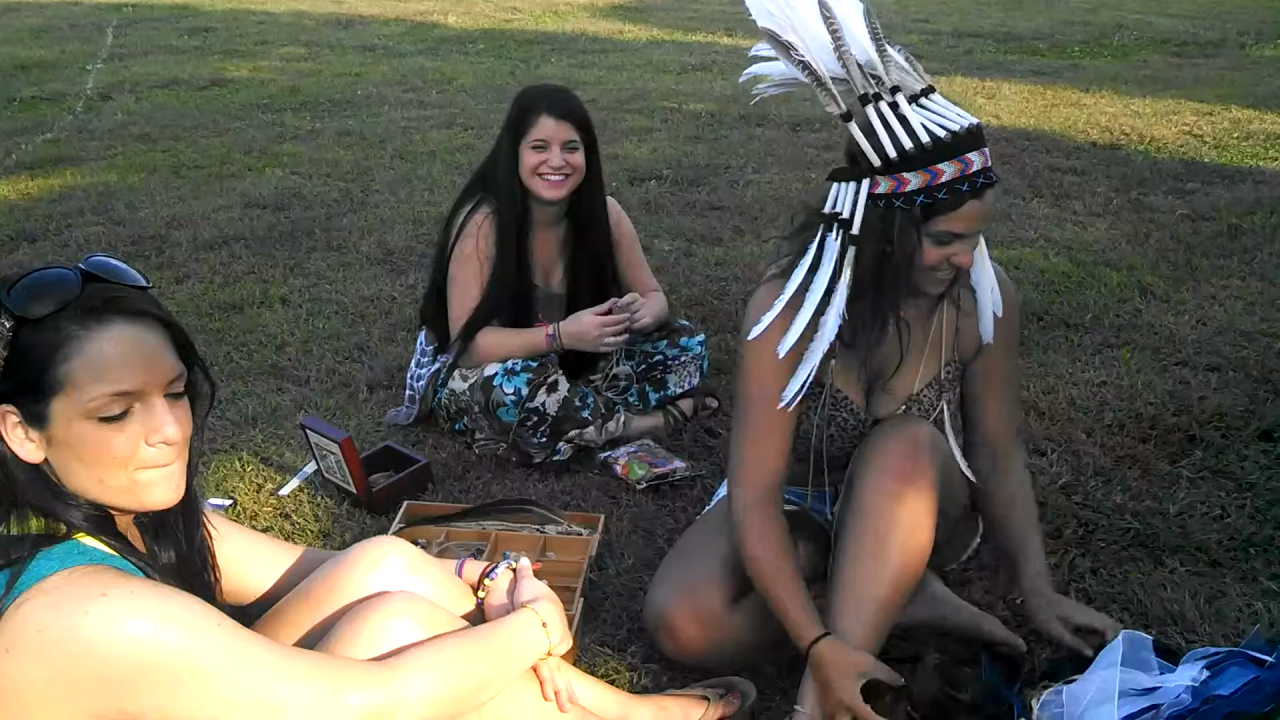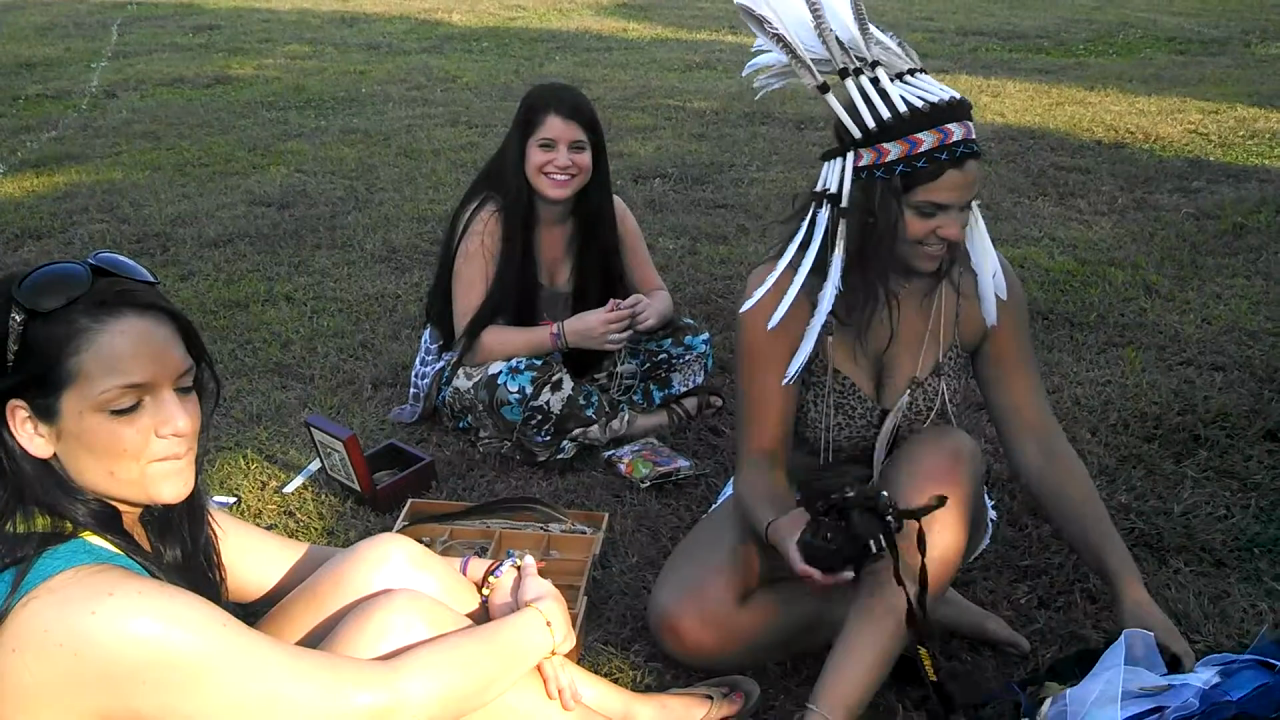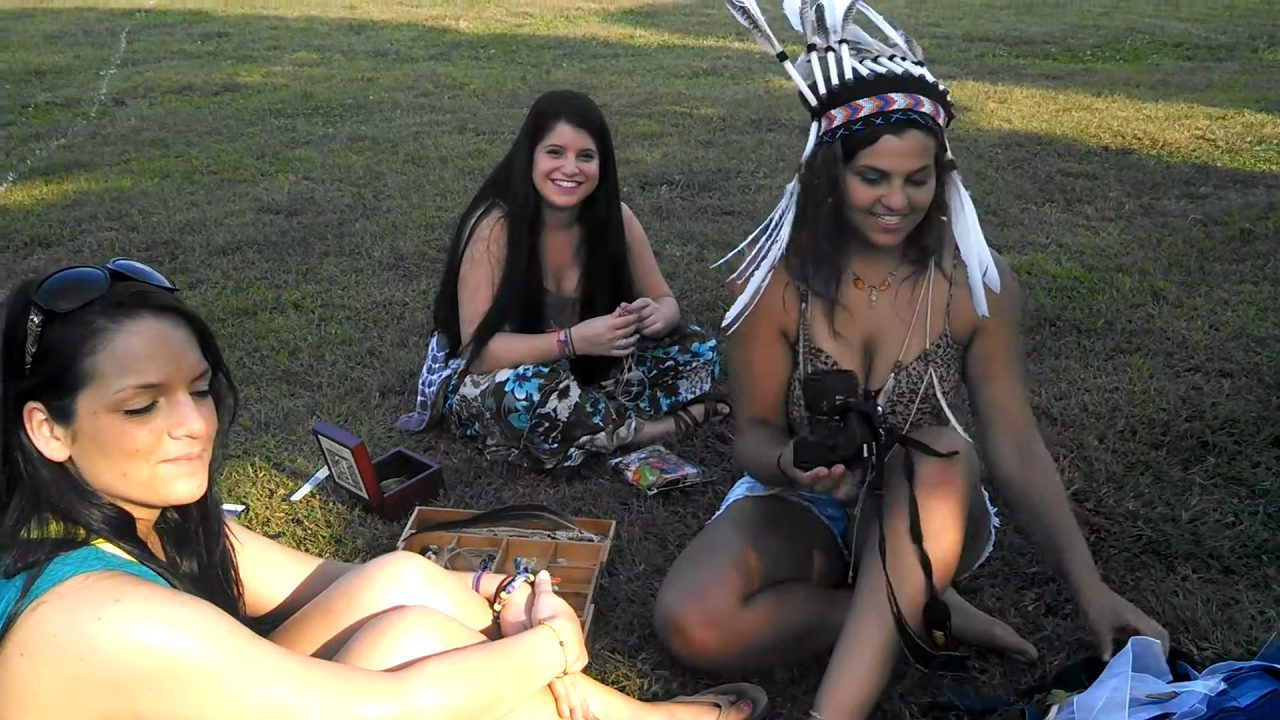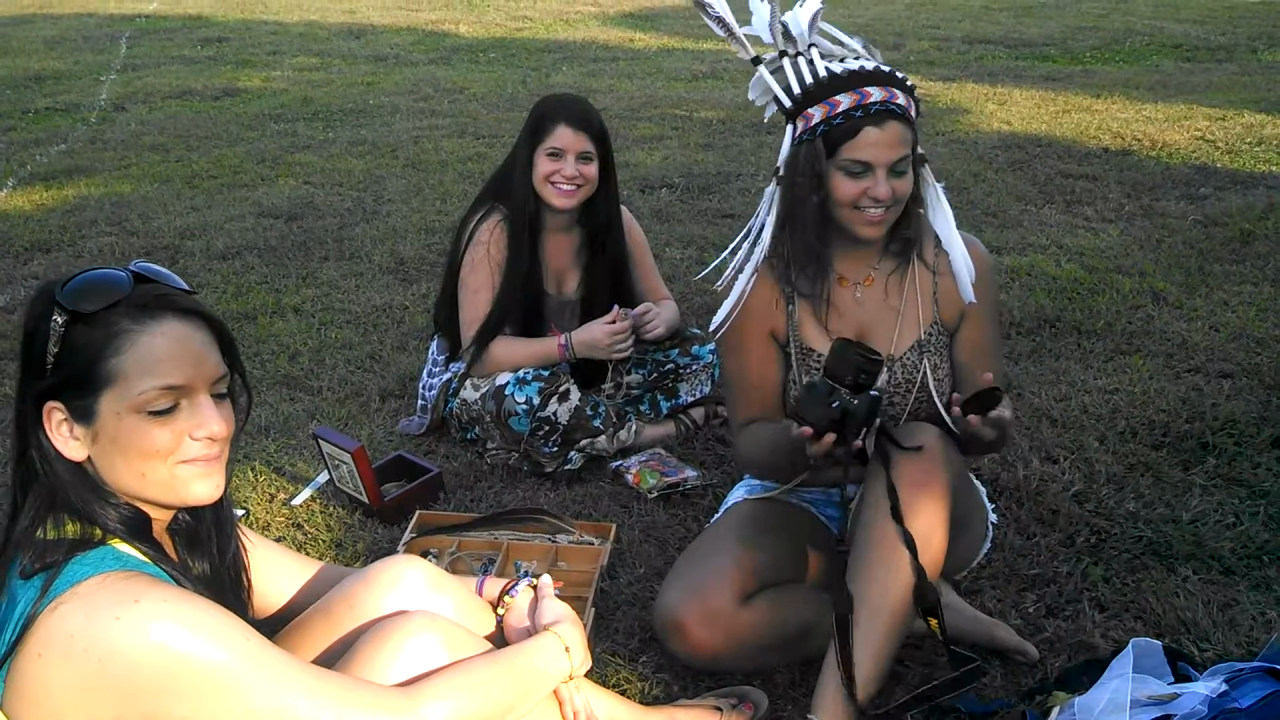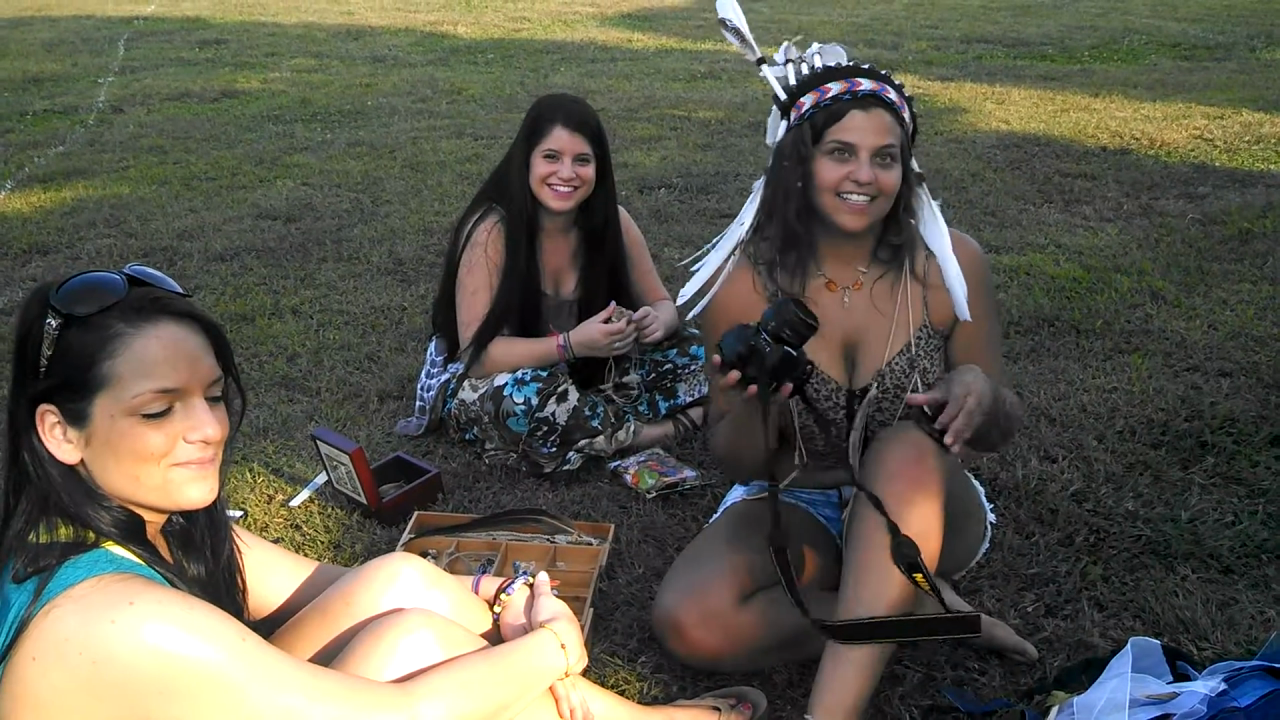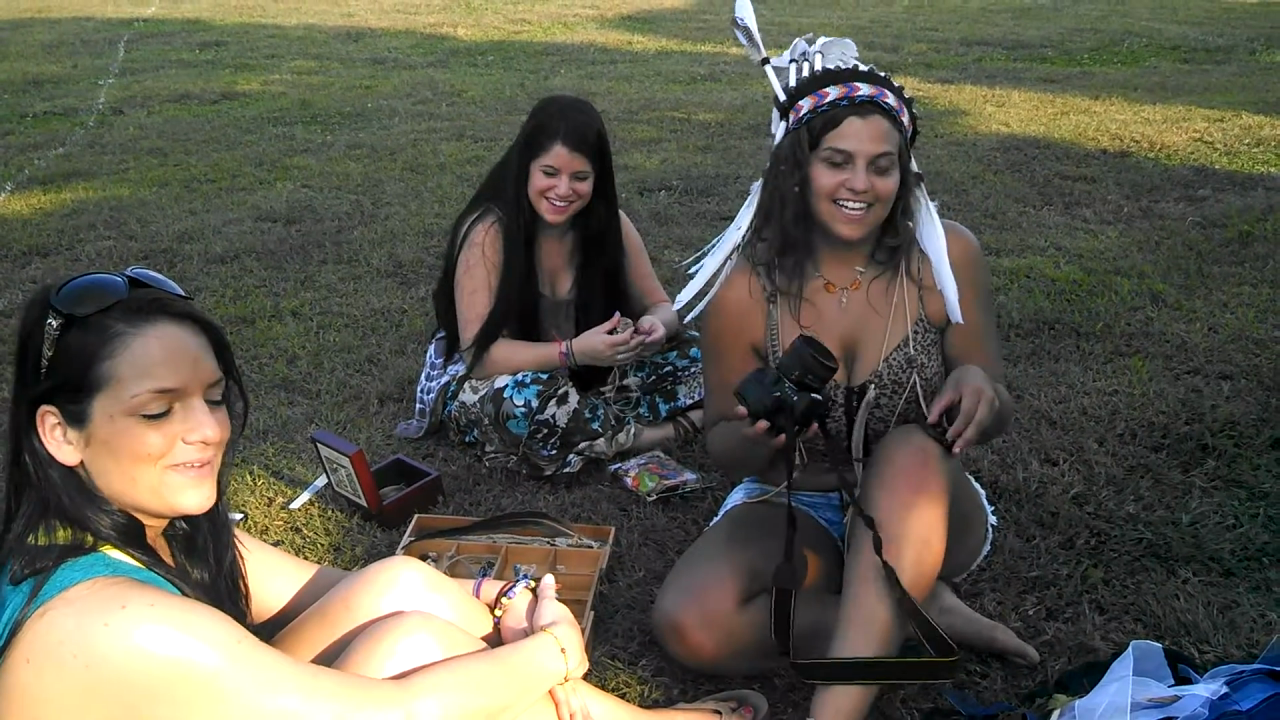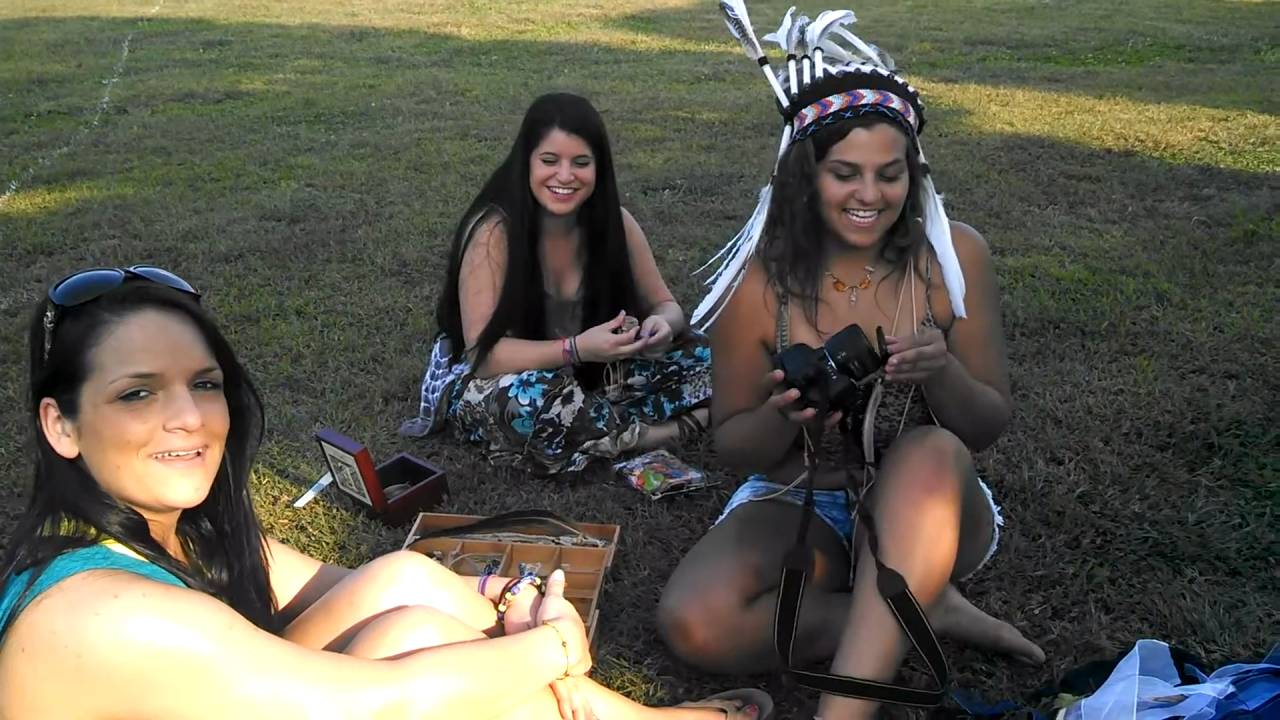
dt=0.4s
person 1, frame 1
left shoulder: (132, 515)
right shoulder: (84, 615)
left elbow: (333, 572)
left wrist: (484, 590)
right wrist: (534, 626)
left knee: (383, 568)
right knee: (394, 622)
person 1, frame 2
left shoulder: (134, 512)
right shoulder: (85, 614)
left elbow: (335, 568)
left wrist: (492, 585)
right wrist: (537, 624)
left knee: (388, 562)
right knee: (397, 623)
person 1, frame 3
left shoulder: (153, 520)
right shoulder: (98, 619)
left elbow: (339, 581)
left wrist: (506, 599)
right wrist: (551, 643)
left knee: (403, 582)
right knee: (412, 636)
person 1, frame 4
left shoulder: (154, 522)
right shoulder: (116, 618)
left elbow: (361, 590)
left wrist: (509, 606)
right wrist: (555, 650)
left knee: (405, 586)
right knee: (416, 644)
person 1, frame 5
left shoulder: (150, 525)
right shoulder: (106, 620)
left elbow: (345, 588)
left wrist: (500, 606)
right wrist: (550, 646)
left knee: (401, 584)
right knee: (411, 639)
person 1, frame 6
left shoulder: (160, 529)
right shoulder: (102, 626)
left elbow: (342, 591)
left wrist: (495, 614)
right wrist: (550, 652)
left knee: (401, 588)
right knee: (408, 640)
person 1, frame 7
left shoulder: (182, 524)
right shoulder: (97, 616)
left elbow: (351, 591)
left wrist: (504, 613)
right wrist: (553, 644)
left knee: (407, 582)
right knee: (415, 634)
person 2, frame 1
left shoulder: (984, 297)
right shoulder: (792, 306)
left elbow: (998, 454)
right elbow: (754, 493)
left wrist: (1038, 586)
right wrist: (824, 648)
left hip: (911, 512)
right hip: (799, 507)
left knee: (905, 447)
right knee: (685, 624)
right ankle: (902, 601)
person 2, frame 2
left shoulder: (984, 286)
right shoulder: (786, 294)
left elbow: (1039, 446)
right elbow: (760, 460)
left wrist: (1129, 589)
right wrist: (784, 525)
left hip: (926, 513)
right hip: (806, 508)
left knee: (946, 454)
right knee: (685, 621)
right ankle: (915, 607)
person 2, frame 3
left shoulder: (977, 277)
right shoulder: (776, 280)
left elbow: (1015, 446)
right elbow: (754, 436)
left wrist: (1085, 581)
right wrist: (792, 463)
left hip: (928, 516)
right hip: (802, 507)
left knee: (942, 452)
right knee: (691, 623)
right ankle: (917, 614)
person 2, frame 4
left shoulder: (958, 265)
right shoulder: (764, 281)
left elbow: (986, 437)
right elbow: (753, 451)
left wrist: (987, 423)
right wrist: (801, 441)
left hip: (926, 512)
right hip: (800, 504)
left knee: (919, 450)
right knee: (689, 622)
right ankle: (917, 611)
person 2, frame 5
left shoulder: (951, 262)
right shoulder: (746, 284)
left elbow: (999, 429)
right elbow: (740, 465)
left wrist: (977, 391)
right wrist: (750, 411)
left hip: (920, 513)
right hip: (793, 508)
left knee: (906, 447)
right knee: (687, 622)
right ankle: (918, 608)
person 2, frame 6
left shoulder: (947, 256)
right shoulder: (746, 286)
left elbow: (992, 422)
right elbow: (724, 453)
left wrist: (980, 393)
right wrist: (759, 435)
left hip: (922, 514)
right hip: (793, 511)
left knee: (911, 451)
right knee: (688, 625)
right ankle: (919, 612)
person 2, frame 7
left shoulder: (956, 256)
right shoulder: (759, 280)
left elbow: (990, 426)
right elbow: (734, 447)
left wrist: (944, 372)
right wrist: (784, 417)
left hip: (928, 513)
right hip: (798, 509)
left knee: (930, 449)
right knee: (693, 623)
right ankle: (926, 612)
person 3, frame 1
left shoulder: (603, 212)
right shoulder: (483, 221)
left elbow: (654, 297)
right elbow: (466, 343)
left wrist: (641, 313)
right wrist: (560, 335)
left hip: (569, 365)
right hip: (478, 376)
left knee: (687, 344)
right knee: (512, 392)
right ankle: (645, 420)
person 3, frame 2
left shoulder: (609, 210)
right shoulder: (490, 218)
left elbow: (658, 295)
right elbow: (471, 341)
left wrist: (646, 311)
right wrist: (566, 333)
left hip: (576, 361)
right hip: (481, 373)
left knee: (692, 342)
right knee: (516, 389)
right ankle: (651, 418)
person 3, frame 3
left shoulder: (614, 217)
right shoulder: (495, 224)
left elbow: (666, 302)
right elbow: (478, 349)
left wrist: (654, 317)
right wrist: (572, 341)
left hip: (582, 370)
right hip: (488, 380)
left knee: (699, 349)
right knee: (526, 396)
right ankle: (662, 424)
person 3, frame 4
left shoulder: (615, 220)
right shoulder: (495, 228)
left elbow: (664, 305)
right elbow: (479, 352)
left wrist: (656, 321)
right wrist: (572, 344)
left hip: (584, 372)
right hip: (489, 383)
left knee: (697, 351)
right knee: (526, 400)
right ankle: (658, 428)
person 3, frame 5
left shoulder: (611, 220)
right shoulder: (492, 230)
left elbow: (662, 305)
right elbow: (477, 353)
left wrist: (654, 323)
right wrist: (570, 344)
left hip: (584, 372)
right hip: (489, 384)
left knee: (691, 351)
right knee: (524, 400)
right ankle: (661, 428)
person 3, frame 6
left shoulder: (609, 222)
right shoulder: (489, 230)
left elbow: (659, 306)
right elbow: (479, 354)
left wrist: (655, 327)
right wrist: (573, 352)
left hip: (583, 376)
right hip: (485, 385)
left knee: (691, 353)
right knee: (525, 402)
right ankle: (663, 431)
person 3, frame 7
left shoulder: (613, 221)
right shoulder: (494, 230)
left elbow: (665, 305)
right elbow: (483, 354)
left wrist: (661, 325)
right wrist: (575, 349)
left hip: (587, 377)
right hip: (490, 384)
left knee: (697, 353)
right knee: (530, 403)
right ankle: (669, 430)
